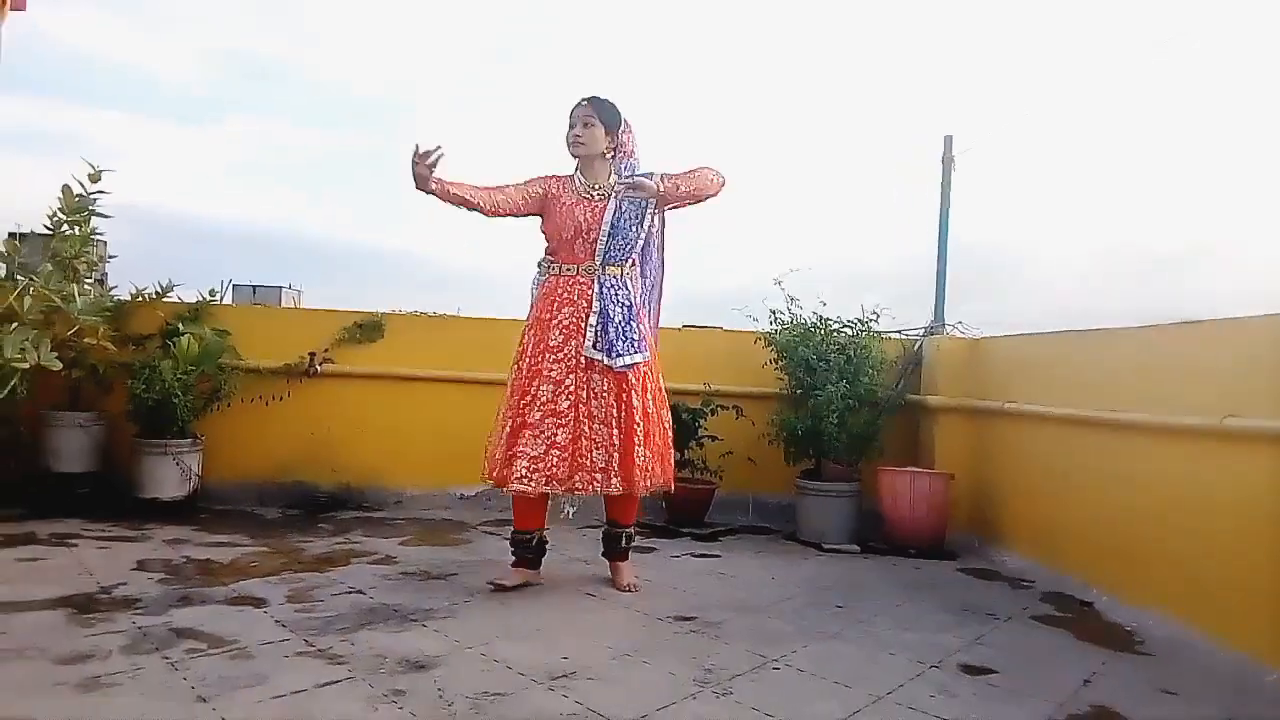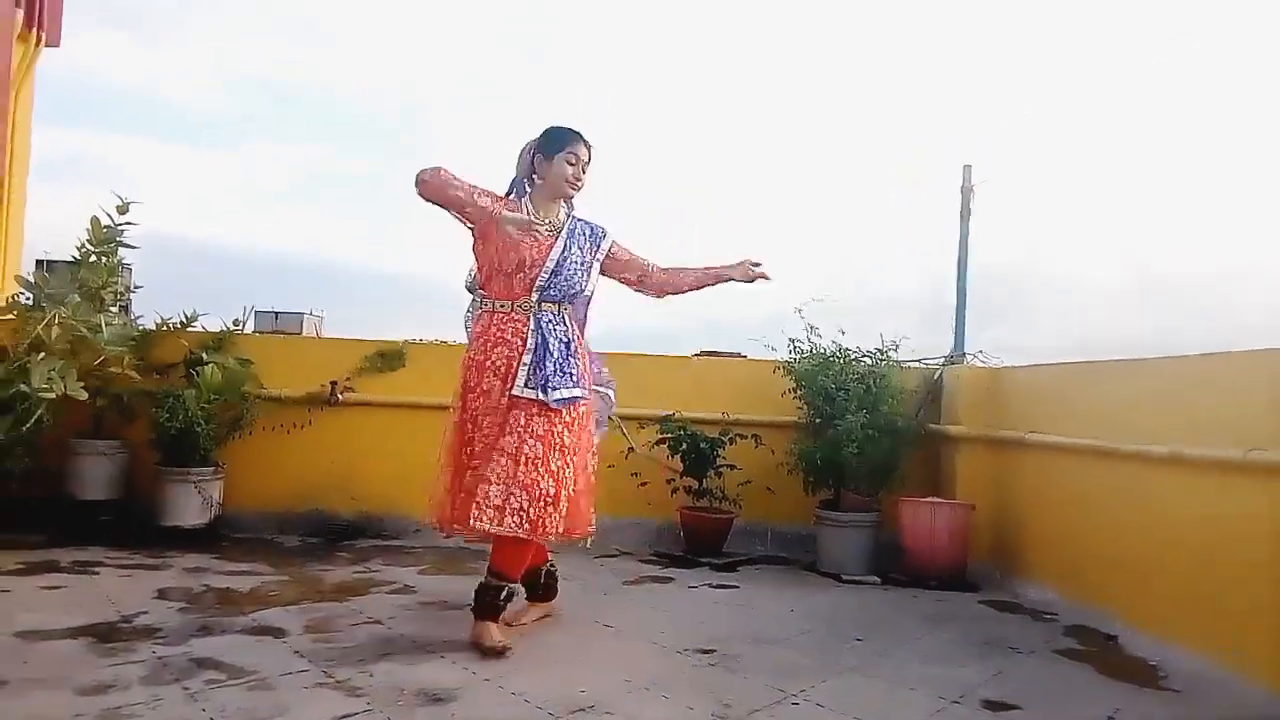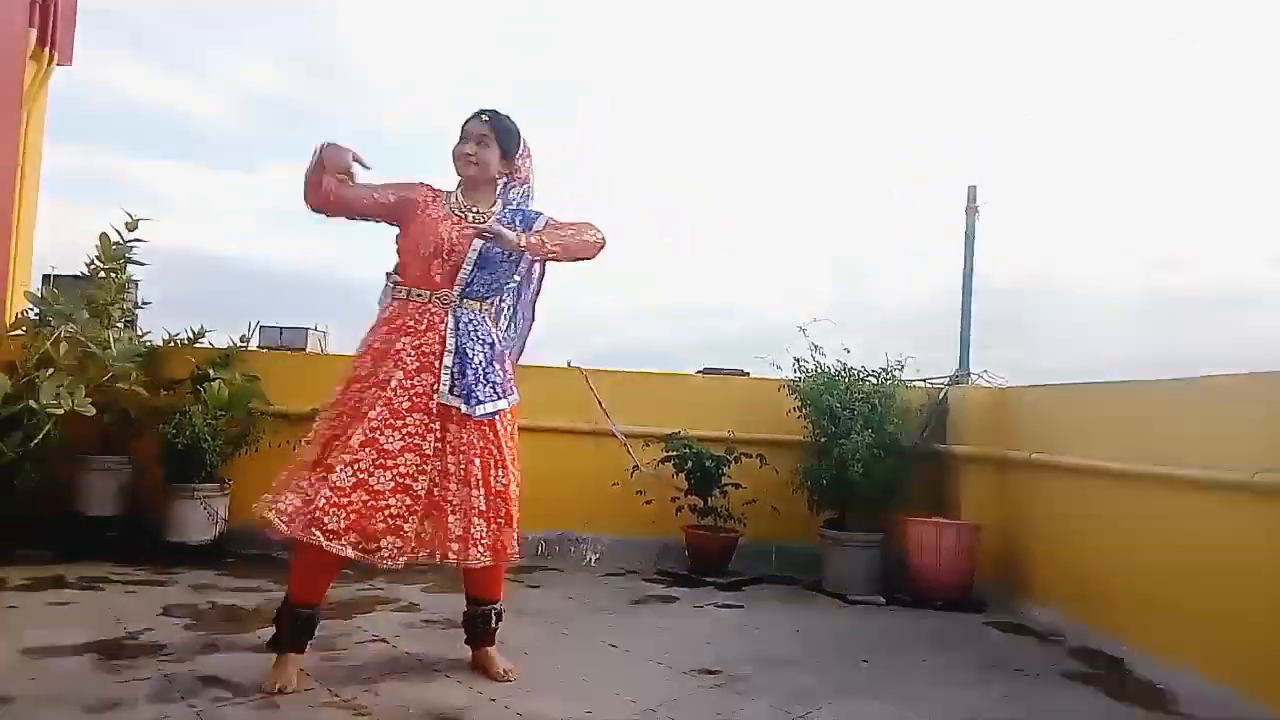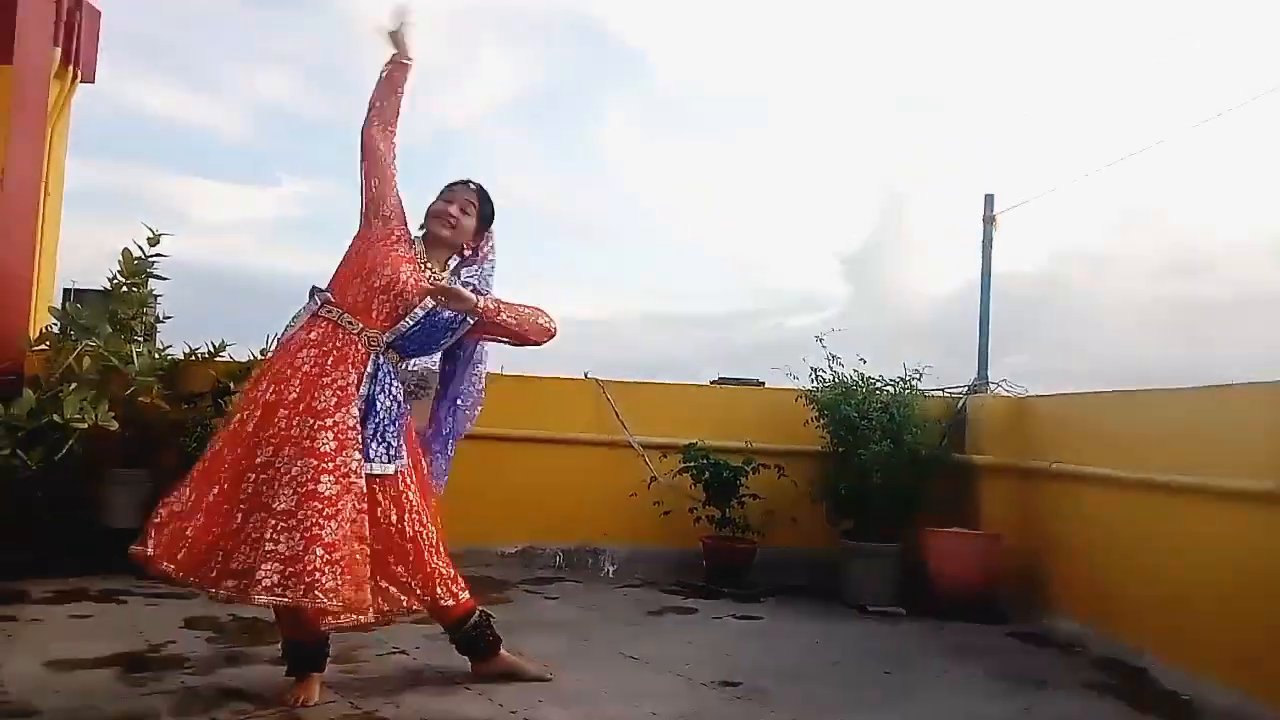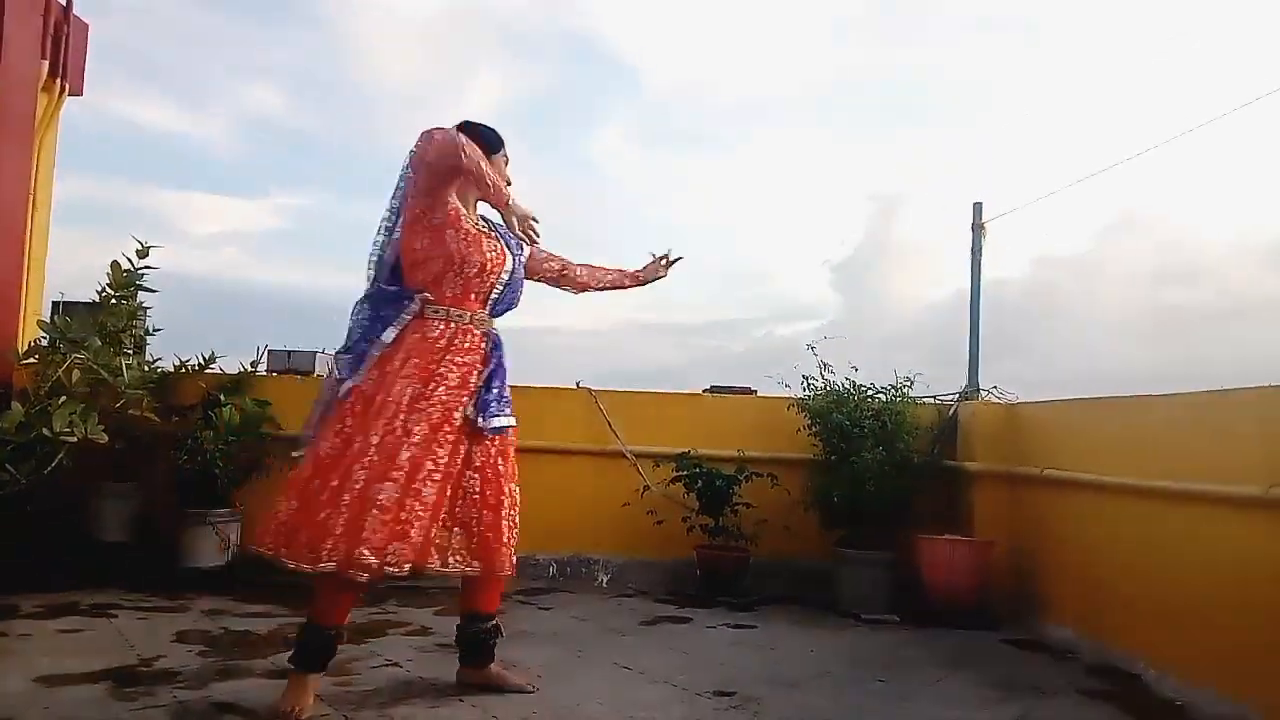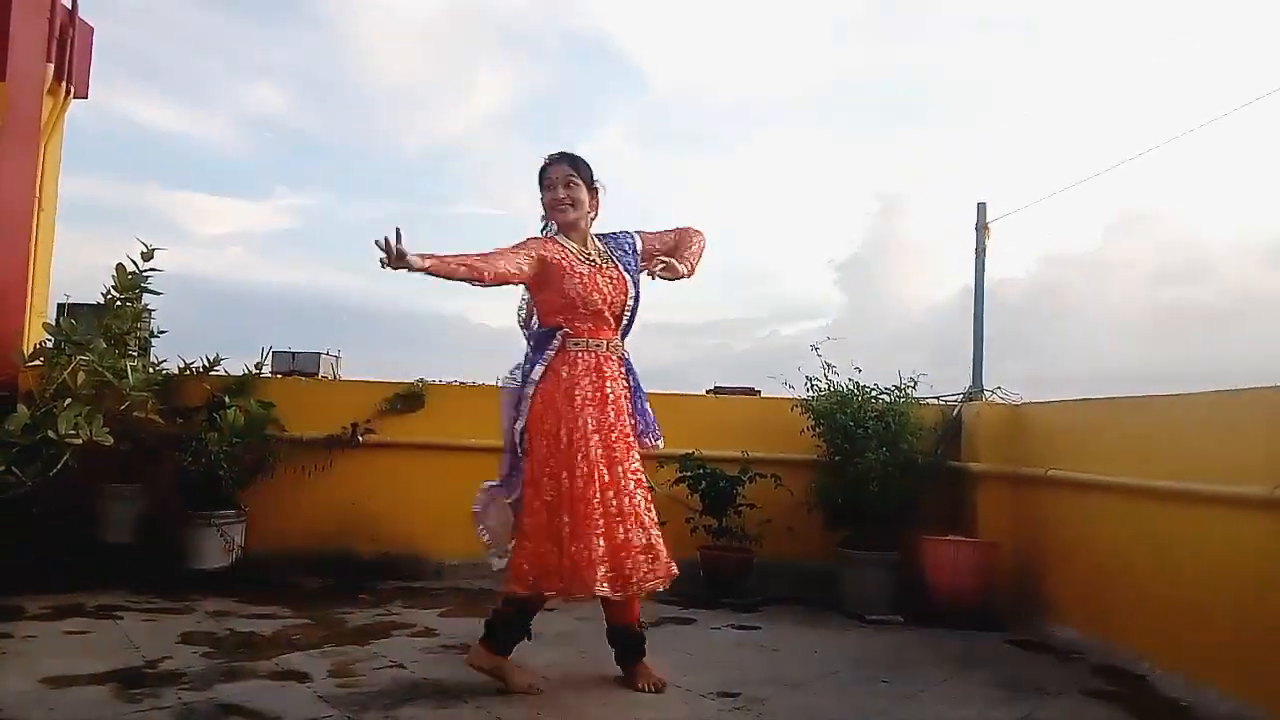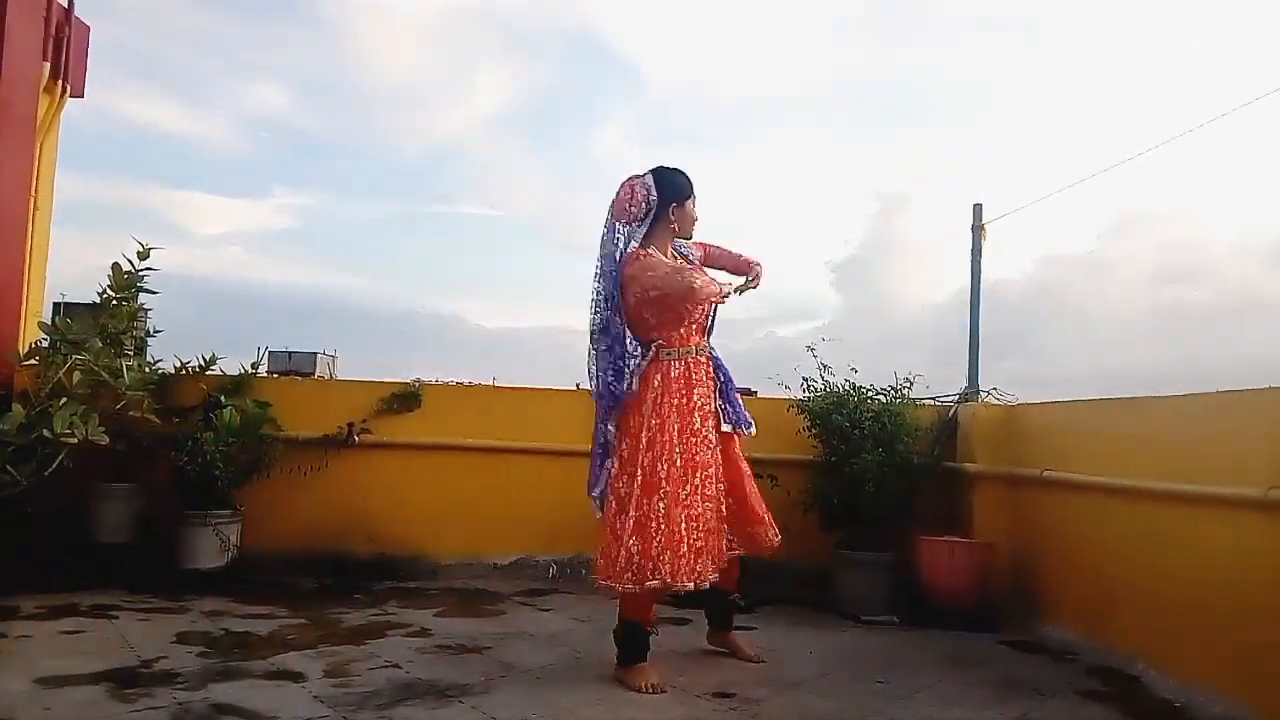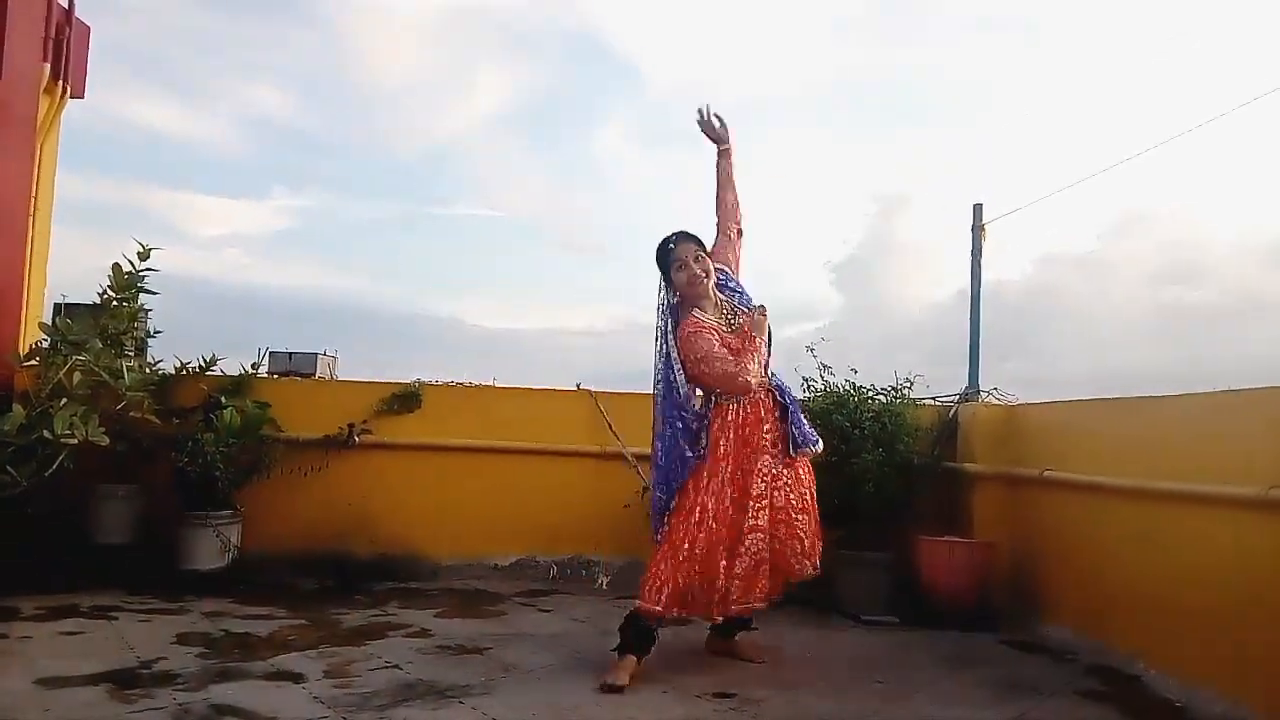
dt=0.5s
person 1, frame 1
left shoulder: (643, 189)
right shoulder: (552, 189)
left elbow: (712, 179)
right elbow: (487, 200)
left wrist: (659, 188)
right wrist: (431, 182)
left hip: (618, 325)
right hip: (557, 323)
left knee: (622, 438)
right knee: (538, 436)
left ankle: (619, 554)
right ankle: (527, 557)
person 1, frame 2
left shoulder: (591, 238)
right shoulder: (496, 213)
left elbow: (657, 280)
right elbow: (428, 181)
left wrist: (724, 273)
right wrist: (492, 213)
left hip: (558, 366)
right hip: (494, 359)
left knee: (534, 483)
right knee: (496, 477)
left ankle: (487, 611)
right ankle: (541, 590)
person 1, frame 3
left shoulder: (525, 227)
right shoulder: (419, 202)
left elbow: (592, 239)
right elbow: (324, 199)
left wrist: (517, 242)
right wrist: (326, 164)
left hip: (471, 370)
right hip: (400, 356)
left knee: (484, 499)
right knee: (345, 487)
left ankle: (483, 641)
right ankle: (291, 641)
person 1, frame 4
left shoulder: (468, 303)
right shoulder: (387, 229)
left elbow: (543, 328)
right elbow: (377, 134)
left wrist: (474, 307)
right wrist: (401, 60)
left hip: (366, 398)
right hip: (304, 377)
left knee: (404, 529)
right knee: (292, 520)
left ankle: (485, 649)
right ankle: (306, 667)
person 1, frame 5
left shoulder: (507, 240)
right shoulder: (431, 203)
left elbow: (573, 275)
right elbow: (447, 143)
left wrist: (641, 273)
right wrist: (505, 200)
left hip: (477, 377)
right hip: (418, 368)
left knee: (487, 522)
right knee: (371, 512)
left ankle: (477, 659)
right ankle: (307, 667)
person 1, frame 6
left shoulder: (624, 249)
right shoulder: (541, 252)
left elbow: (690, 236)
right elbow: (486, 269)
left wrist: (682, 262)
right wrist: (418, 262)
left hip: (612, 392)
right hip: (567, 393)
left knee: (611, 523)
right knee: (606, 523)
left ankle: (494, 646)
right ankle: (631, 656)
person 1, frame 7
left shoulder: (678, 249)
right shoulder: (644, 266)
right elbow: (696, 286)
left wrist: (745, 265)
right wrist: (720, 283)
left hip: (708, 396)
right hip: (666, 400)
left knee: (728, 516)
right knee: (656, 524)
left ankle: (721, 627)
right ankle: (633, 656)
person 1, frame 8
left shoulder: (726, 280)
right shoulder: (691, 331)
left elbow: (730, 213)
right elbow: (744, 380)
left wrist: (723, 148)
right wrist: (758, 332)
left hip: (770, 428)
right hip: (734, 432)
left knee: (767, 537)
right knee: (699, 538)
left ankle: (726, 633)
right ankle: (632, 649)
